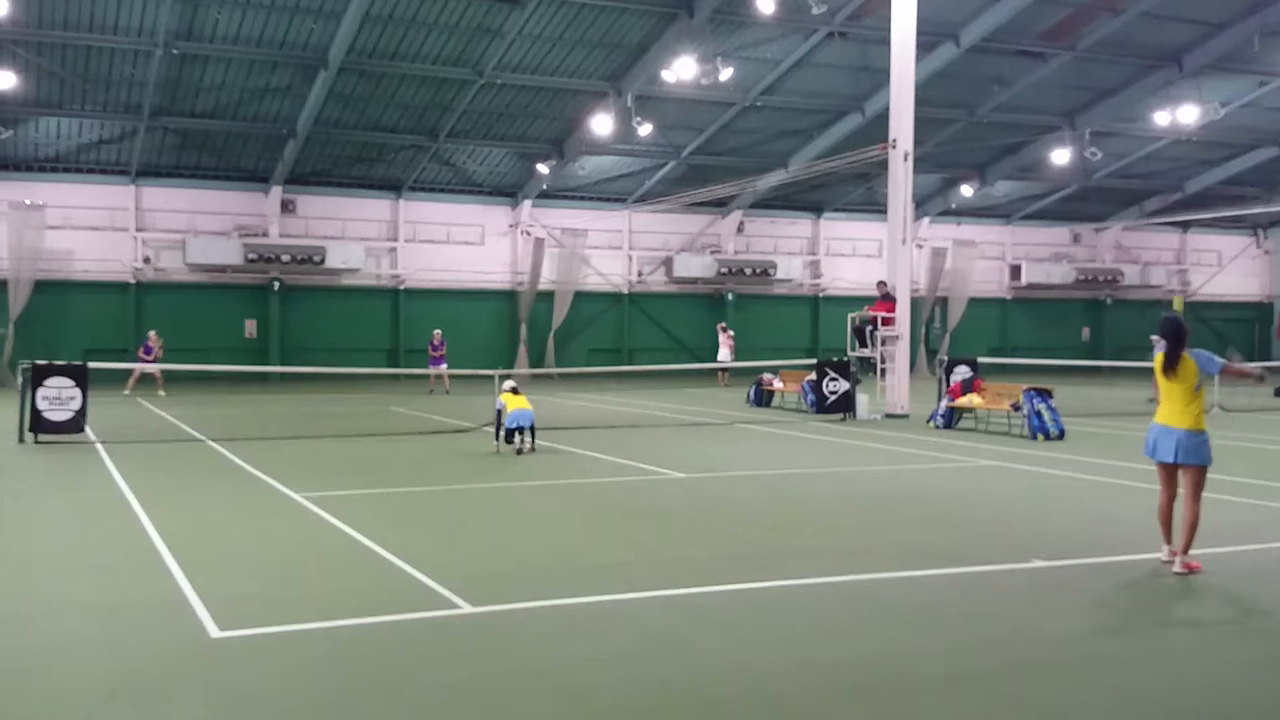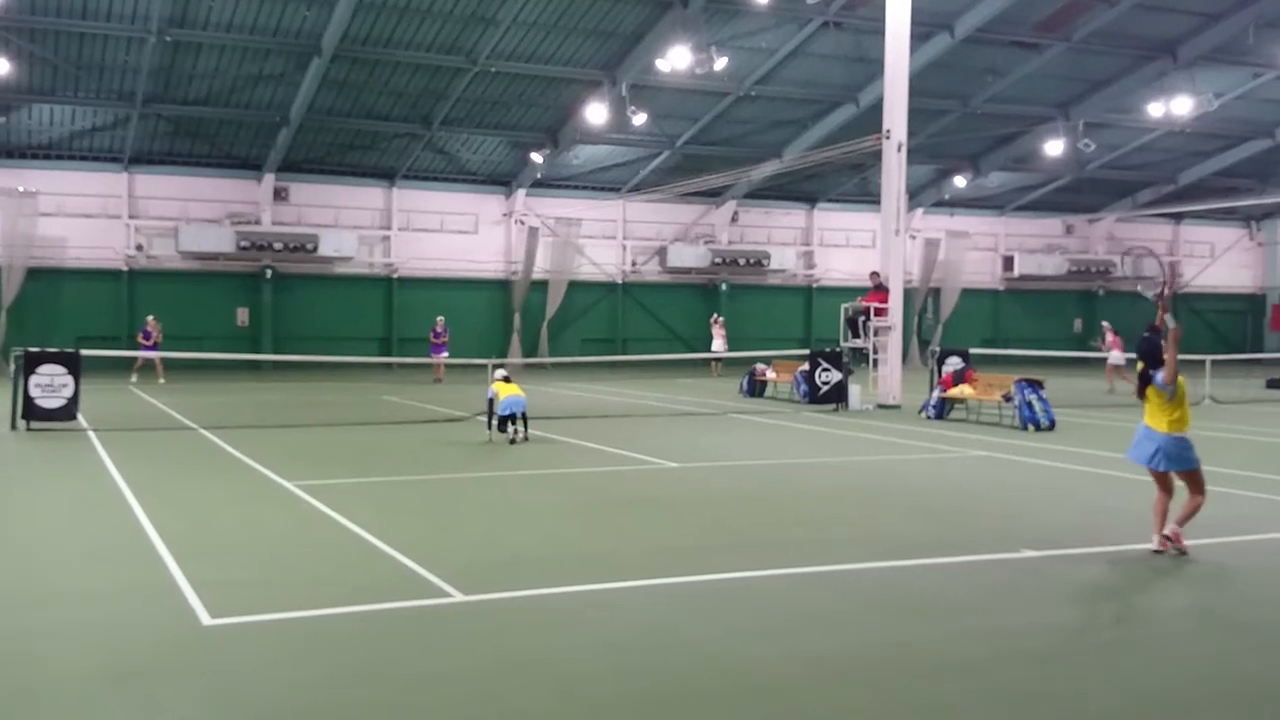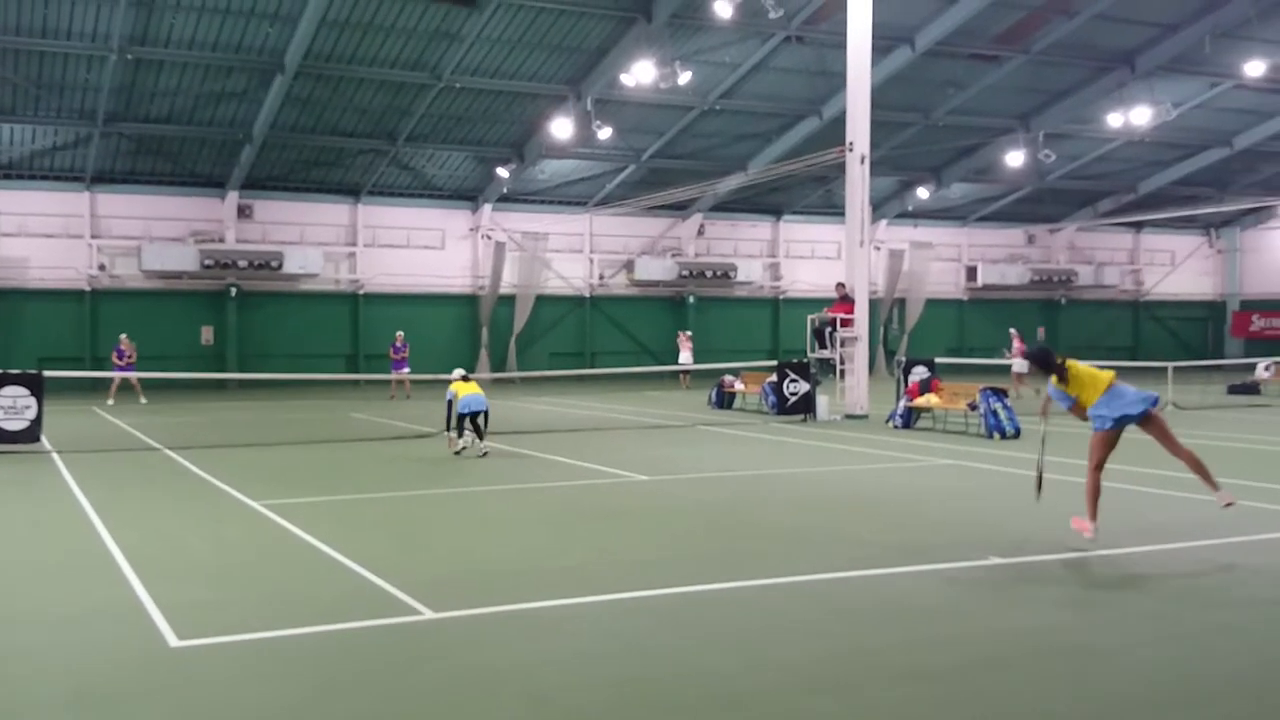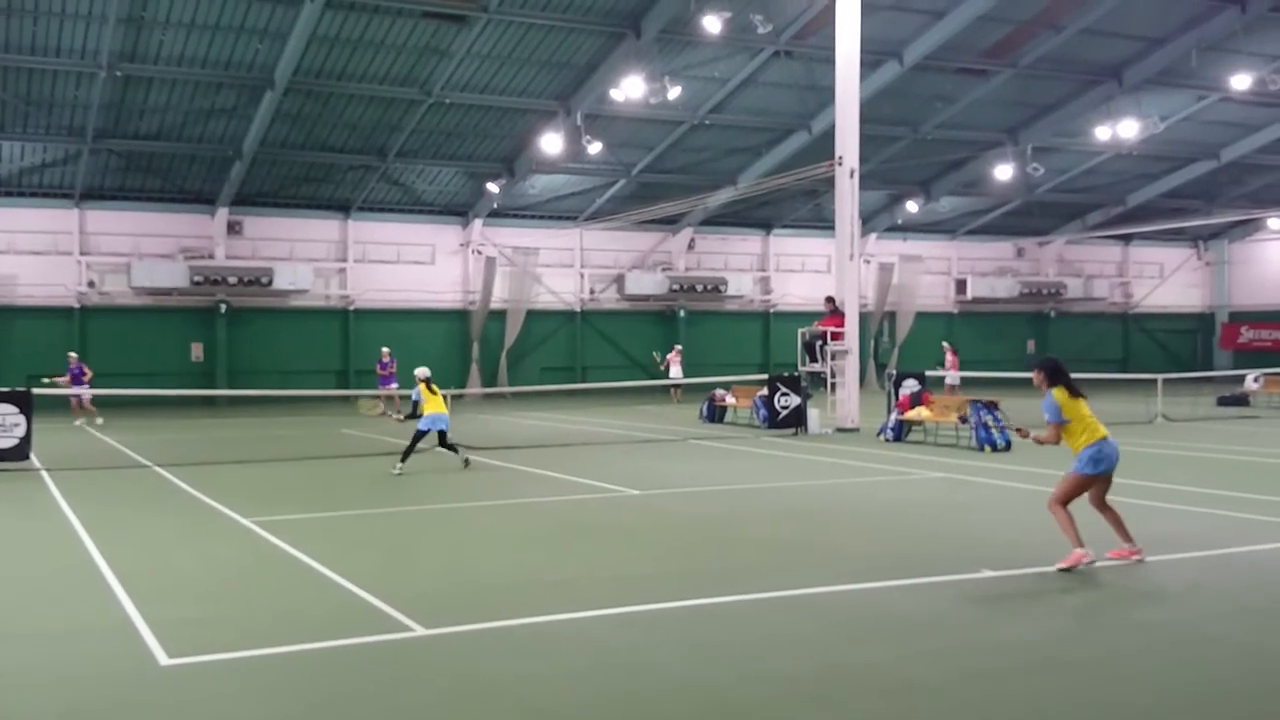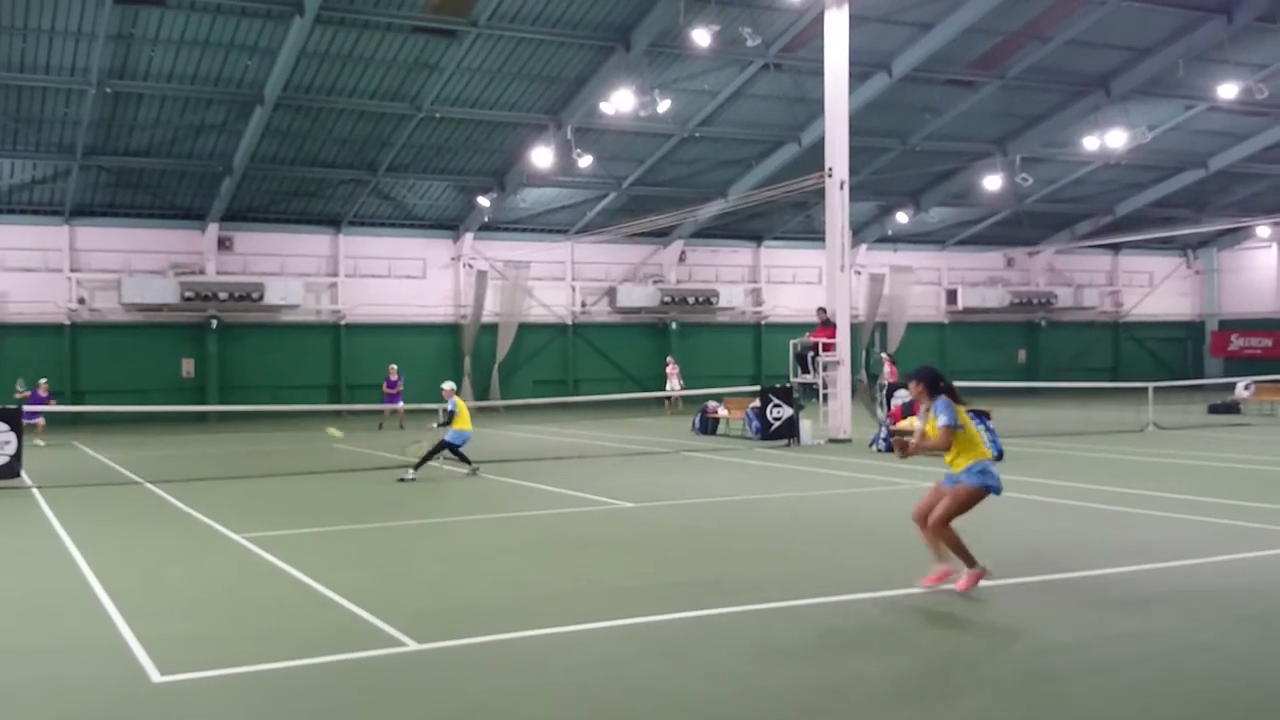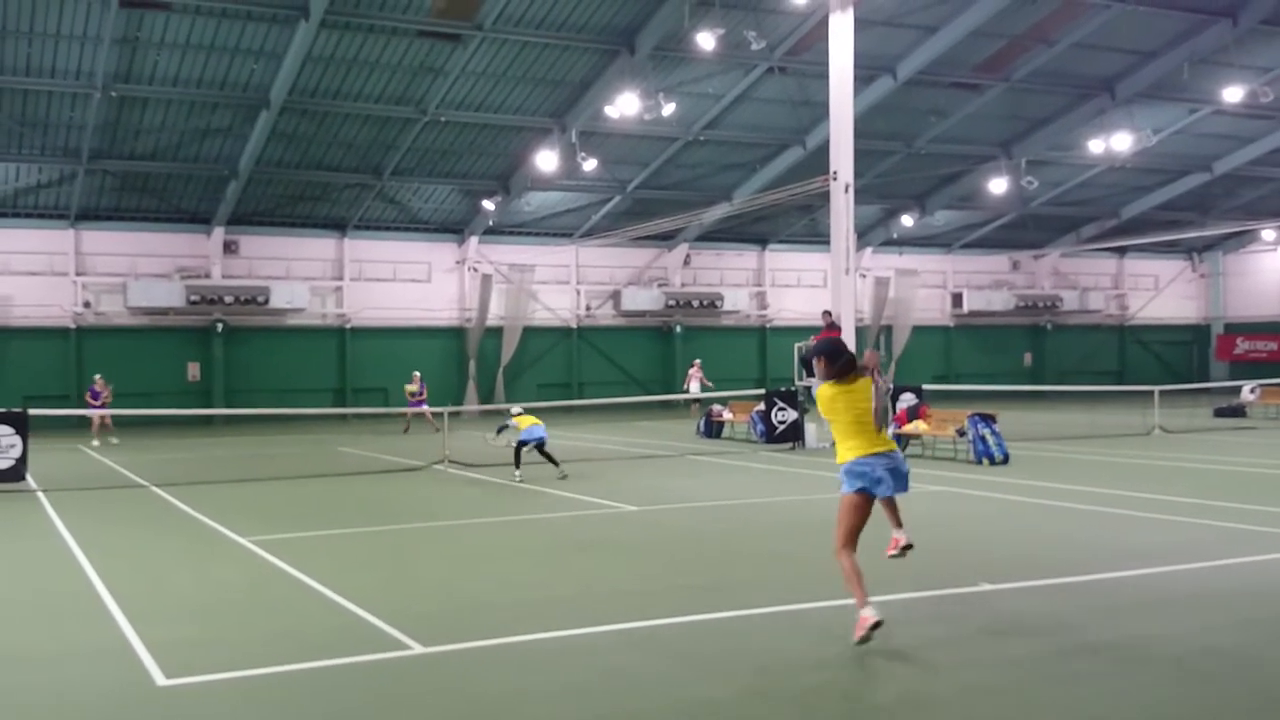
dt=0.7s
person 1, frame 1
left shoulder: (1159, 356)
right shoulder: (1198, 358)
left elbow: (1163, 342)
right elbow: (1236, 371)
left wrist: (1169, 320)
right wrist: (1256, 373)
left hip: (1162, 432)
right hip: (1190, 436)
left knee: (1167, 494)
right knee: (1192, 499)
left ankle: (1168, 548)
right ankle: (1182, 558)
person 1, frame 2
left shoulder: (1145, 365)
right shoulder: (1160, 375)
left elbow: (1158, 327)
right elbow: (1170, 377)
right wrist: (1174, 344)
left hip: (1148, 440)
right hip: (1171, 442)
left knee: (1165, 493)
right knee: (1197, 493)
left ankle: (1157, 536)
right ankle: (1173, 528)
person 1, frame 3
left shoulder: (1054, 386)
right shoulder: (1067, 365)
left elbow: (1082, 416)
right wrist: (1046, 401)
left hip: (1108, 410)
right hip: (1128, 396)
left knee: (1094, 468)
right knee: (1177, 447)
left ankle: (1089, 524)
right ankle: (1219, 492)
person 1, frame 4
left shoulder: (1051, 399)
right shoulder: (1071, 394)
left elbow: (1053, 439)
left wrist: (1032, 435)
right wrist: (1039, 436)
left hip: (1093, 455)
right hip: (1106, 450)
left knee: (1056, 503)
right knee: (1098, 503)
left ankle: (1081, 552)
right ankle: (1131, 547)
person 1, frame 5
left shoulder: (943, 405)
right shoulder: (925, 410)
left elbow: (943, 444)
right elbow: (922, 442)
left wrist: (912, 445)
right wrist: (908, 447)
left hip: (976, 472)
right hip: (959, 473)
left knee: (936, 522)
right knee: (919, 516)
left ankle: (973, 569)
right ankle: (942, 567)
person 1, frame 6
left shoulder: (821, 392)
right shoulder: (868, 383)
left wrist: (864, 367)
right wrist: (871, 368)
left hip: (857, 467)
right hip: (887, 459)
left knee: (844, 549)
left ankle: (867, 611)
right ankle: (900, 534)
